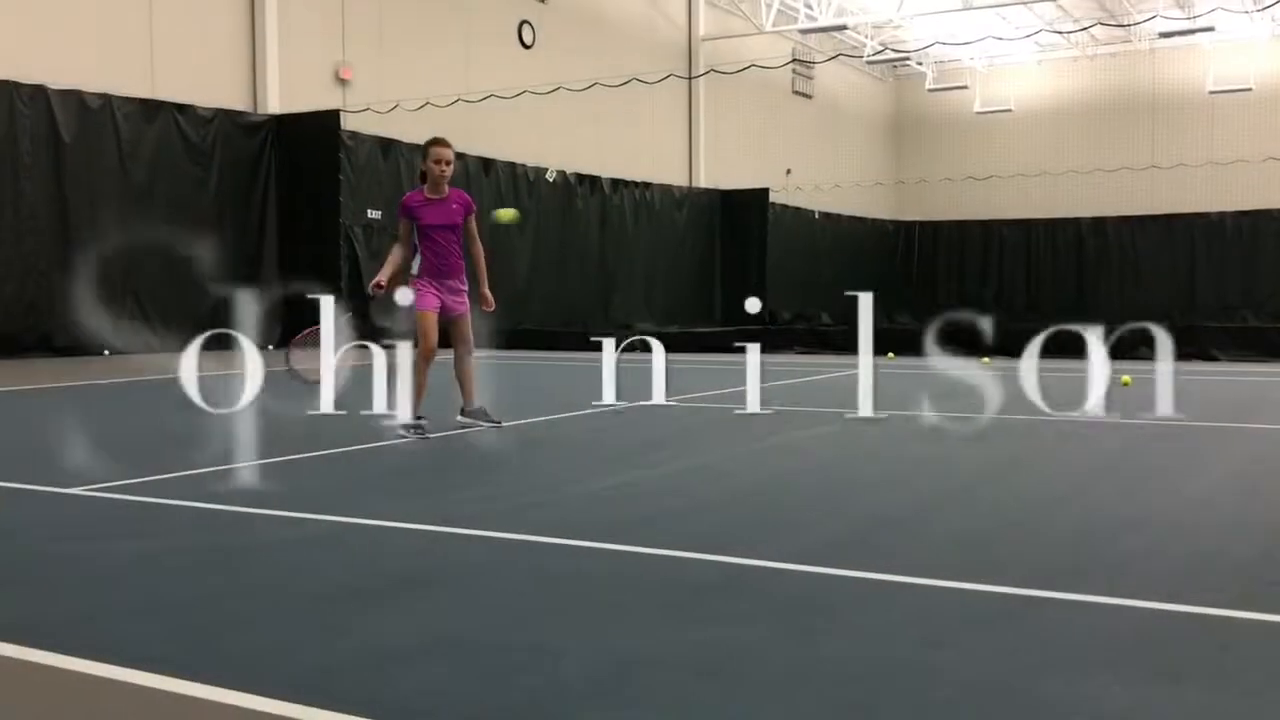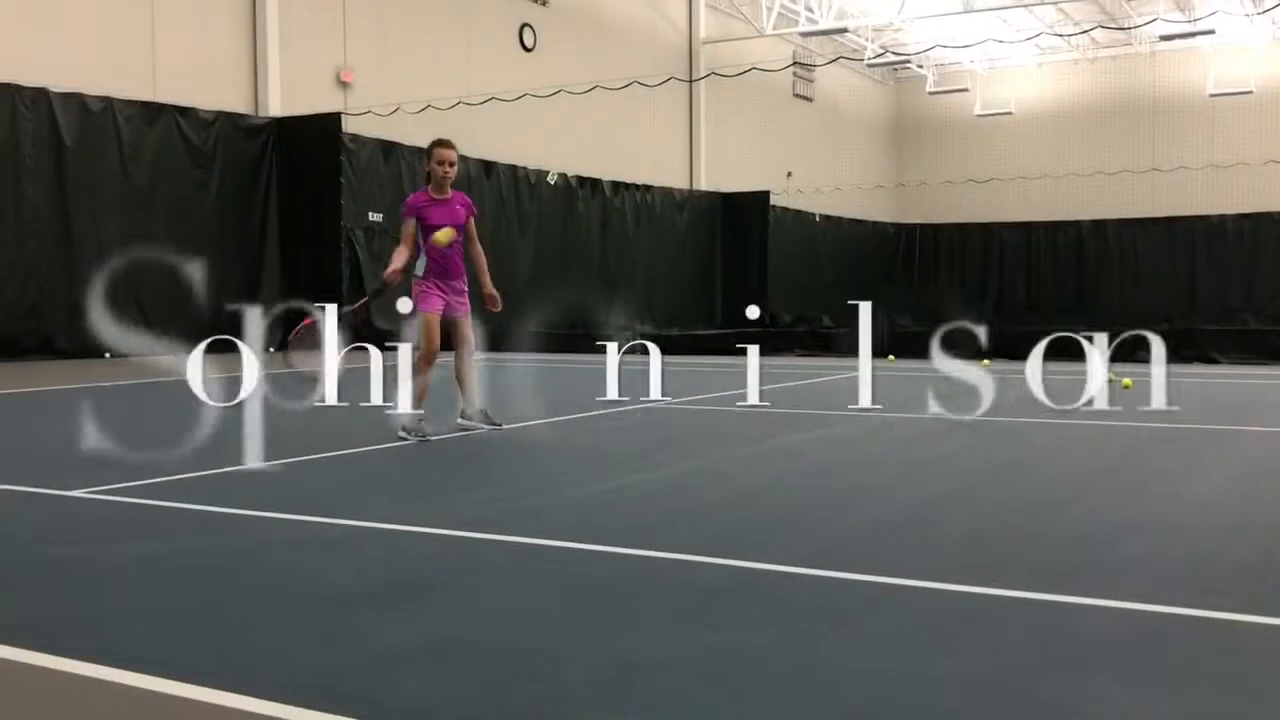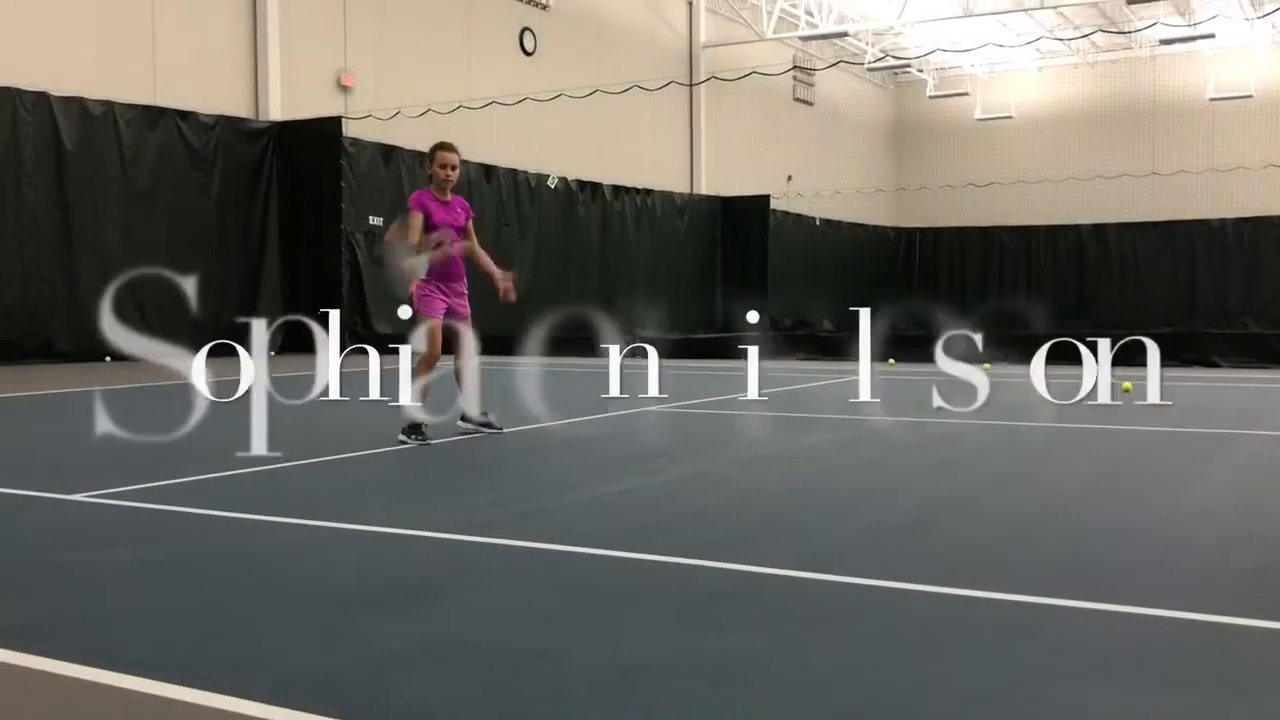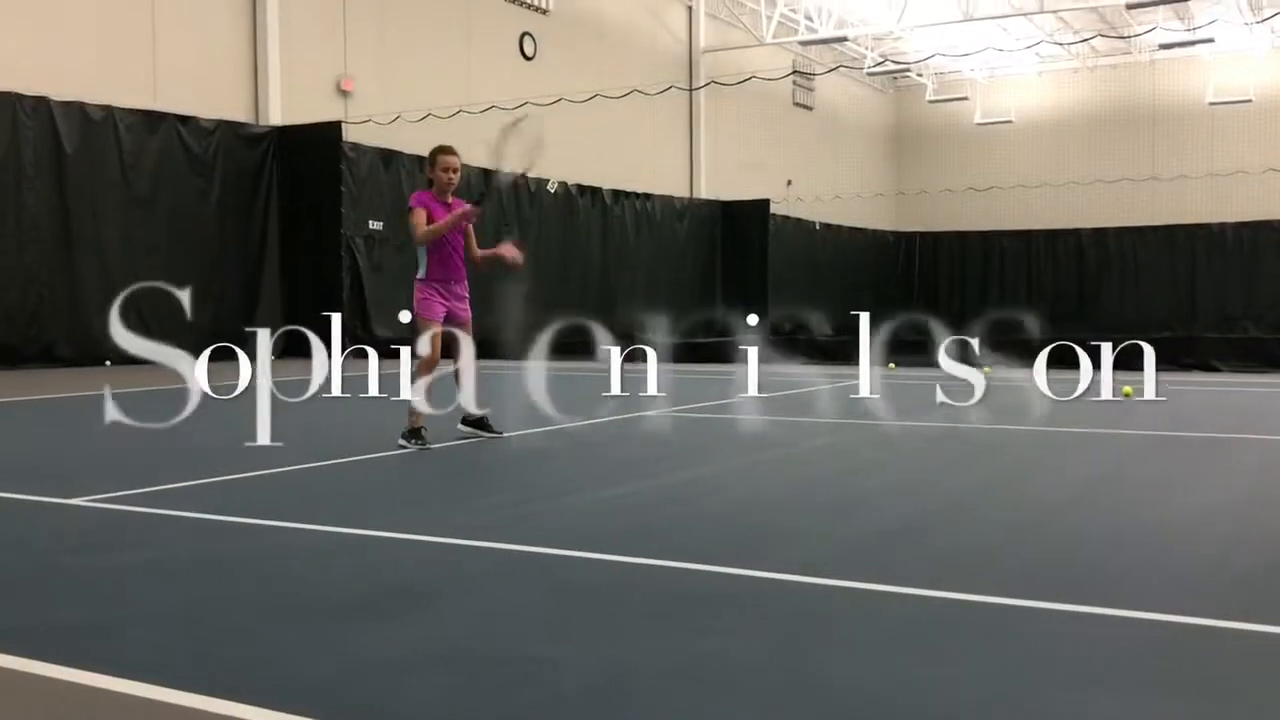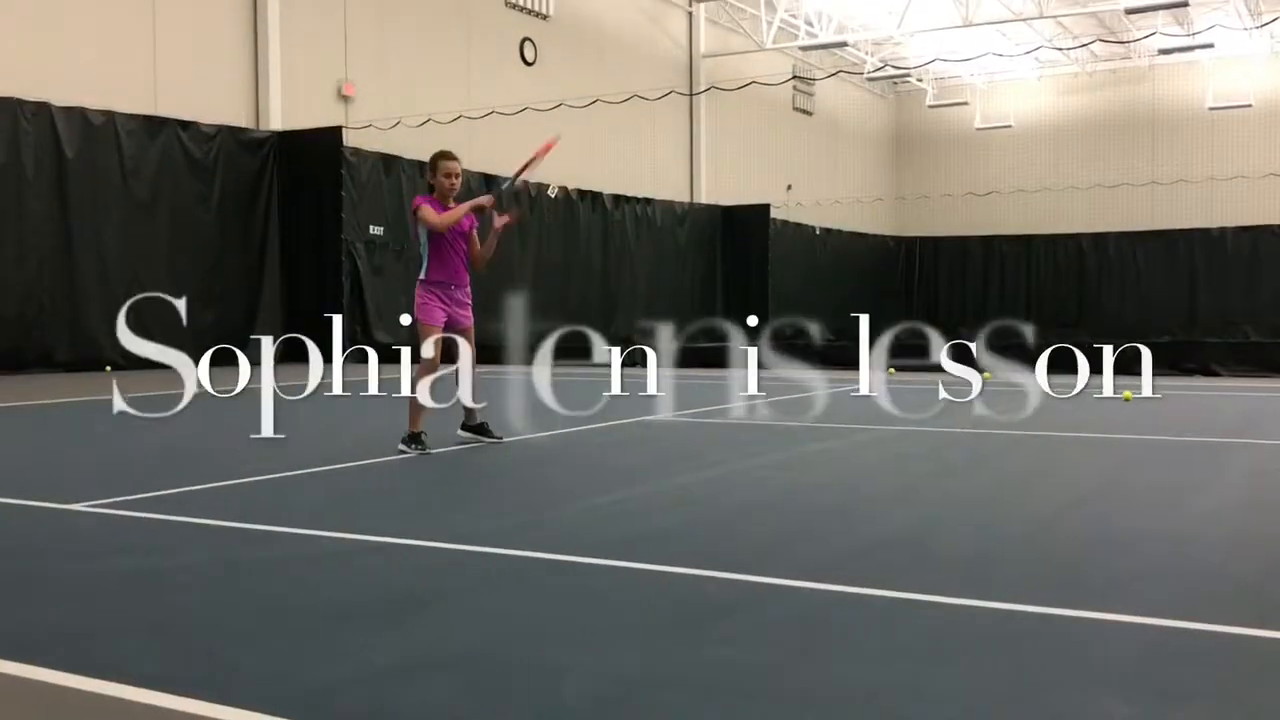
dt=0.1s
person 1, frame 1
left shoulder: (463, 200)
right shoulder: (411, 202)
left elbow: (474, 244)
right elbow: (402, 245)
left wrist: (483, 286)
right wrist: (385, 275)
left hip: (456, 283)
right hip: (426, 282)
left knee: (465, 346)
right knee: (428, 347)
left ankle: (469, 408)
right ankle: (412, 417)
person 1, frame 2
left shoulder: (464, 203)
right shoulder: (415, 202)
left elbow: (474, 247)
right elbow: (406, 246)
left wrist: (487, 285)
right wrist: (396, 267)
left hip: (457, 284)
right hip: (428, 283)
left knee: (466, 348)
right knee: (429, 349)
left ankle: (470, 410)
right ankle: (412, 420)
person 1, frame 3
left shoulder: (462, 205)
right shoulder: (419, 200)
left elbow: (475, 249)
right elbow: (412, 244)
left wrist: (497, 274)
right wrist: (434, 244)
left hip: (458, 286)
right hip: (430, 286)
left knee: (466, 351)
right knee: (431, 353)
left ankle: (471, 414)
right ankle: (413, 424)
person 1, frame 4
left shoulder: (464, 209)
right shoulder: (420, 200)
left elbow: (474, 254)
right elbow: (420, 237)
left wrist: (499, 252)
right wrist: (455, 217)
left hip: (459, 289)
right hip: (430, 288)
right knee: (431, 356)
left ankle: (471, 417)
right ankle: (413, 428)
person 1, frame 5
left shoulder: (467, 216)
right shoulder: (422, 203)
left elbow: (480, 261)
right elbow: (439, 224)
left wrist: (495, 231)
right wrist: (472, 204)
left hip: (461, 293)
right hip: (432, 292)
right knee: (430, 362)
left ankle: (471, 422)
right ankle: (412, 434)
